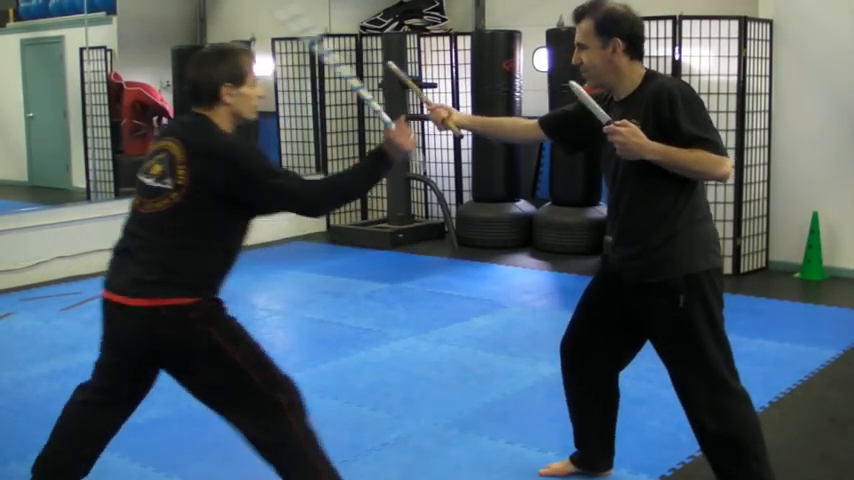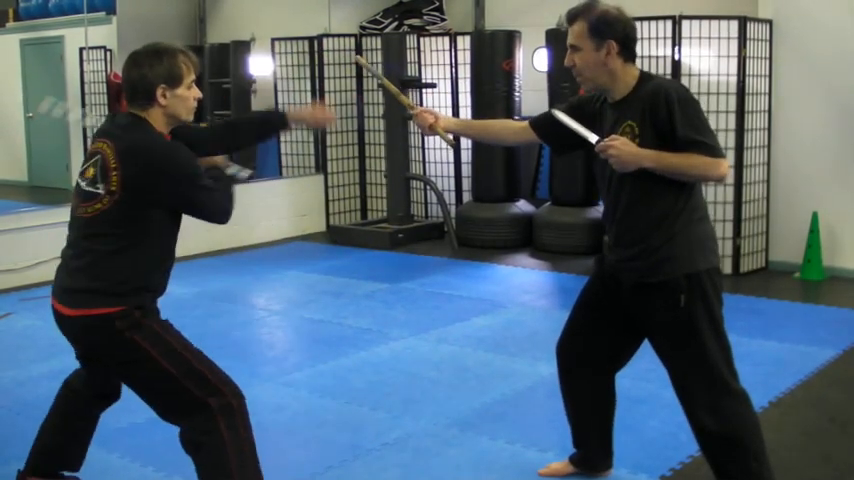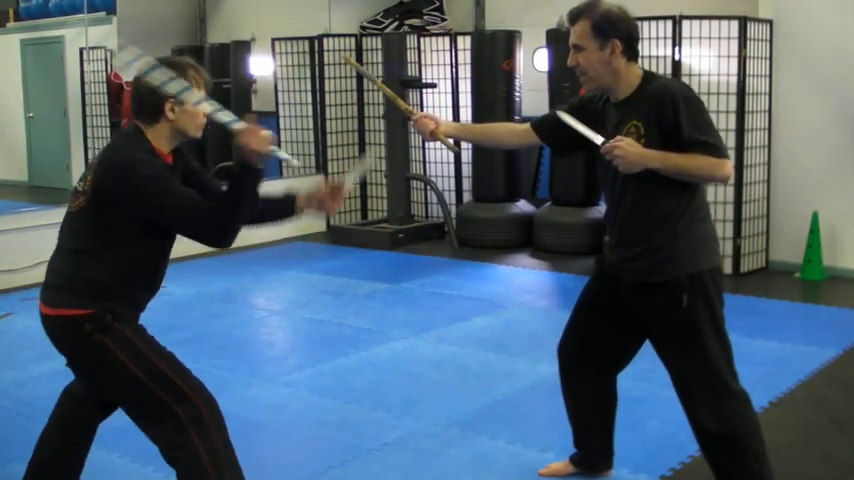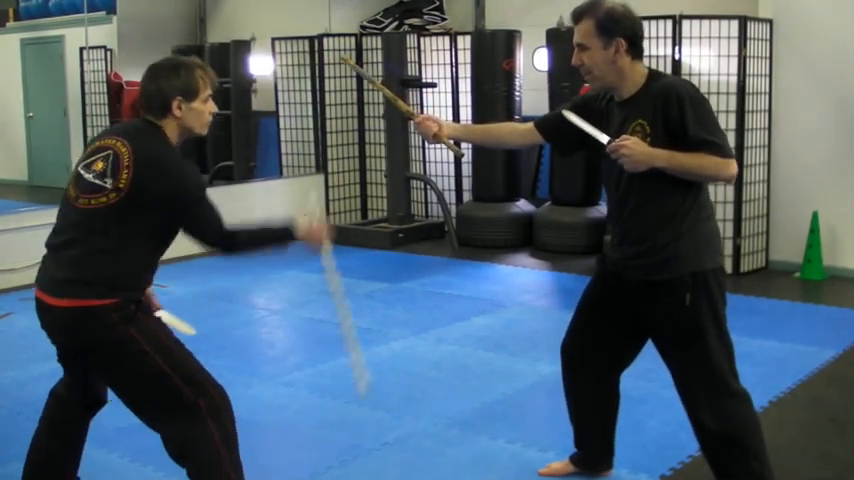
dt=0.5s
person 1, frame 1
left shoulder: (669, 95)
right shoulder: (599, 106)
left elbow: (720, 166)
right elbow: (533, 130)
left wrist: (647, 148)
right wrist: (463, 120)
left hip: (681, 269)
right hip: (623, 264)
left knee: (709, 387)
right knee: (582, 354)
person 1, frame 2
left shoulder: (665, 96)
right shoulder: (592, 107)
left elbow: (716, 166)
right elbow: (520, 131)
left wrist: (641, 156)
right wrist: (449, 124)
left hip: (679, 269)
right hip: (620, 265)
left knee: (710, 389)
right knee: (578, 355)
person 1, frame 3
left shoulder: (669, 97)
right shoulder: (594, 108)
left elbow: (721, 168)
right elbow: (522, 134)
left wrist: (647, 157)
right wrist: (449, 128)
left hip: (681, 270)
right hip: (621, 265)
left knee: (711, 390)
right knee: (580, 356)
person 1, frame 4
left shoulder: (675, 96)
right shoulder: (597, 106)
left elbow: (726, 167)
right elbow: (526, 133)
left wrist: (653, 156)
right wrist: (452, 129)
left hip: (684, 269)
right hip: (624, 264)
left knee: (712, 390)
right knee: (583, 357)
person 2, frame 1
left shoulder: (172, 137)
right shoulder: (224, 152)
right elbow: (308, 199)
right wrist: (388, 154)
left hip: (121, 300)
right hip: (175, 309)
left knee: (108, 389)
right knee: (272, 402)
person 2, frame 2
left shoulder: (119, 131)
right shoulder: (162, 156)
left elbow: (205, 137)
right elbow: (217, 208)
left wrist: (291, 118)
right wrist: (217, 171)
left hip: (73, 300)
right hip: (114, 312)
left knee: (96, 381)
right knee: (216, 405)
person 2, frame 3
left shoulder: (147, 152)
right shoulder: (136, 168)
left elbow: (215, 207)
right elbow: (217, 228)
left wrist: (301, 199)
right wrist: (250, 161)
left hip: (72, 304)
right hip: (87, 316)
left knee: (96, 390)
right knee: (190, 411)
person 2, frame 4
left shoulder: (111, 140)
right shoulder: (169, 171)
right elbow: (218, 236)
right wrist: (295, 231)
left hip: (53, 298)
right hip: (98, 308)
left knee: (80, 389)
right knee: (201, 406)
